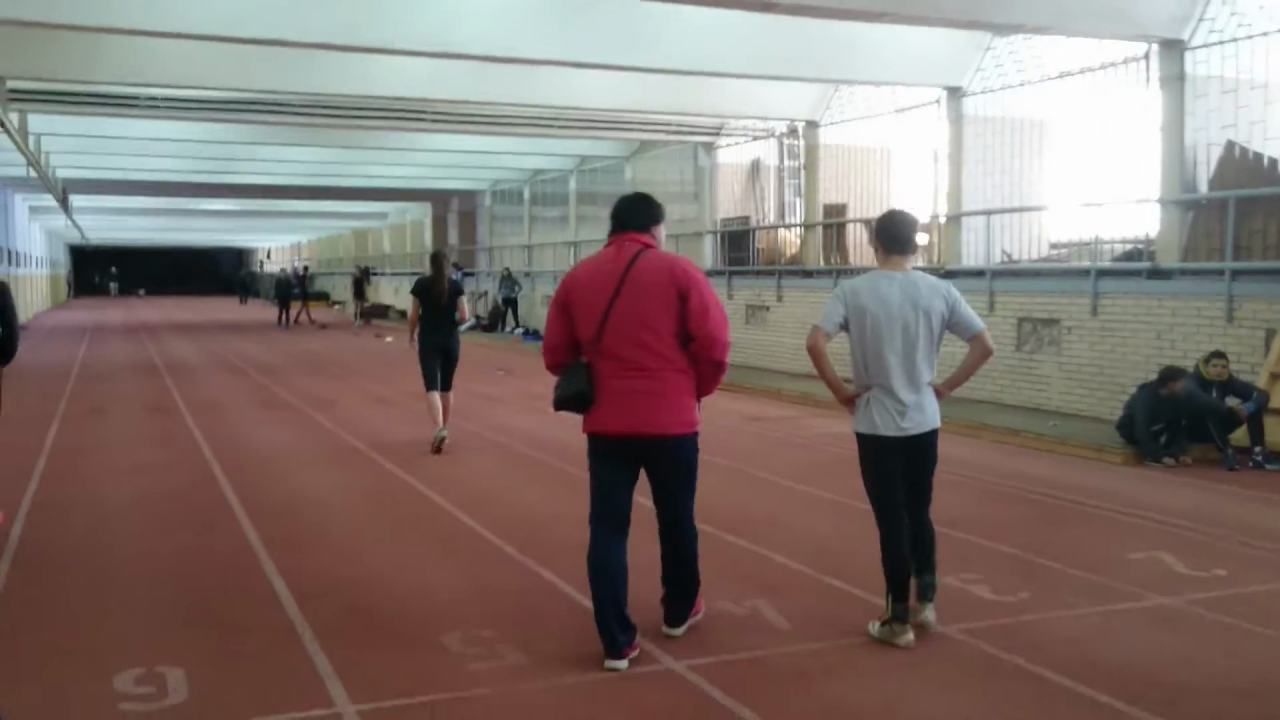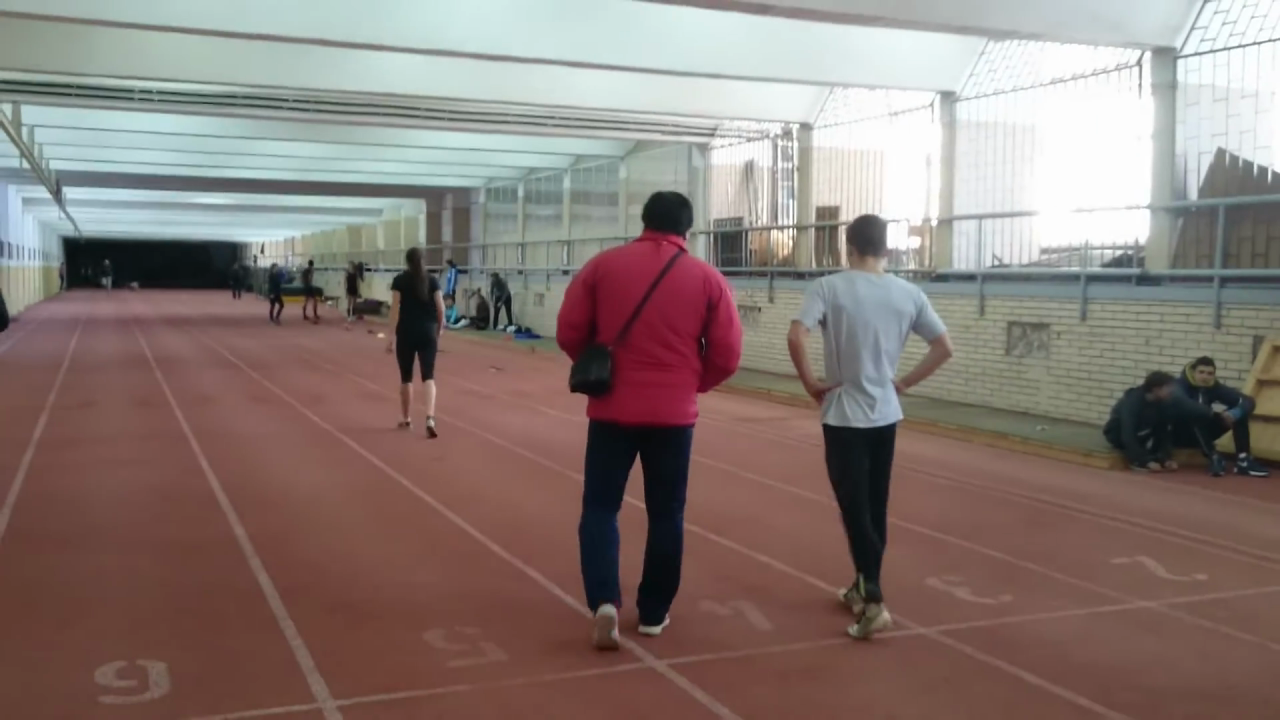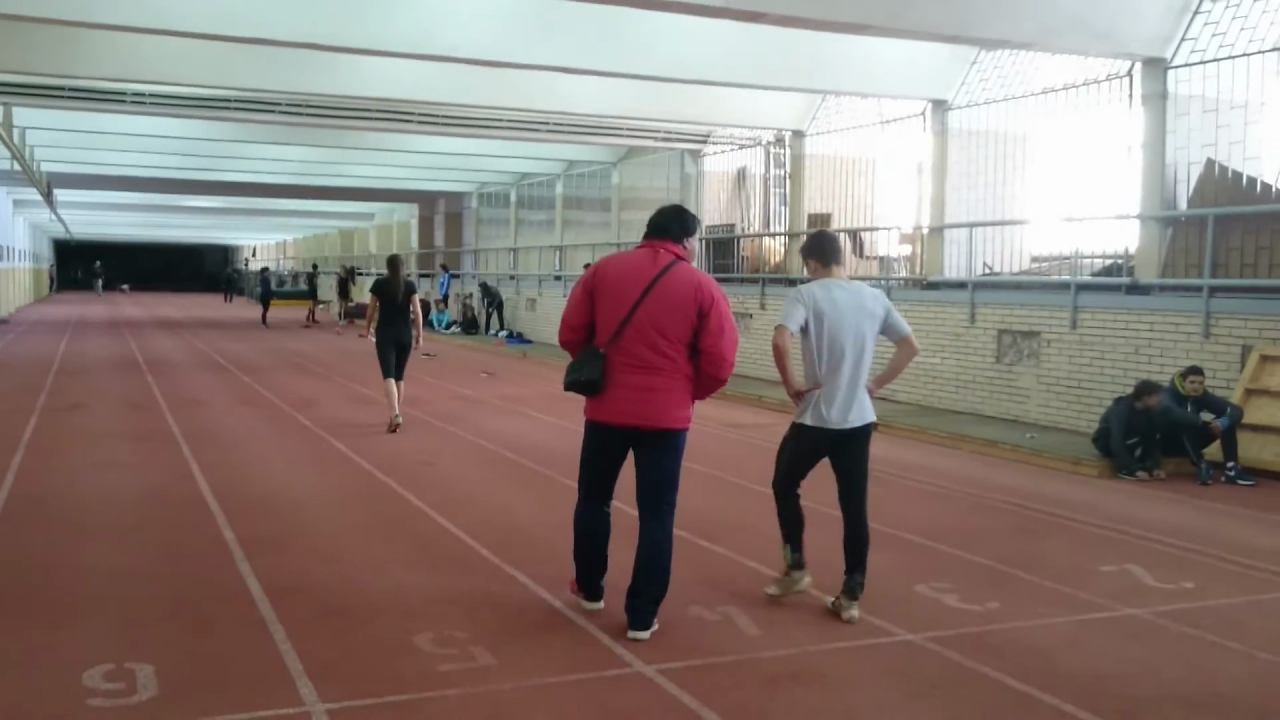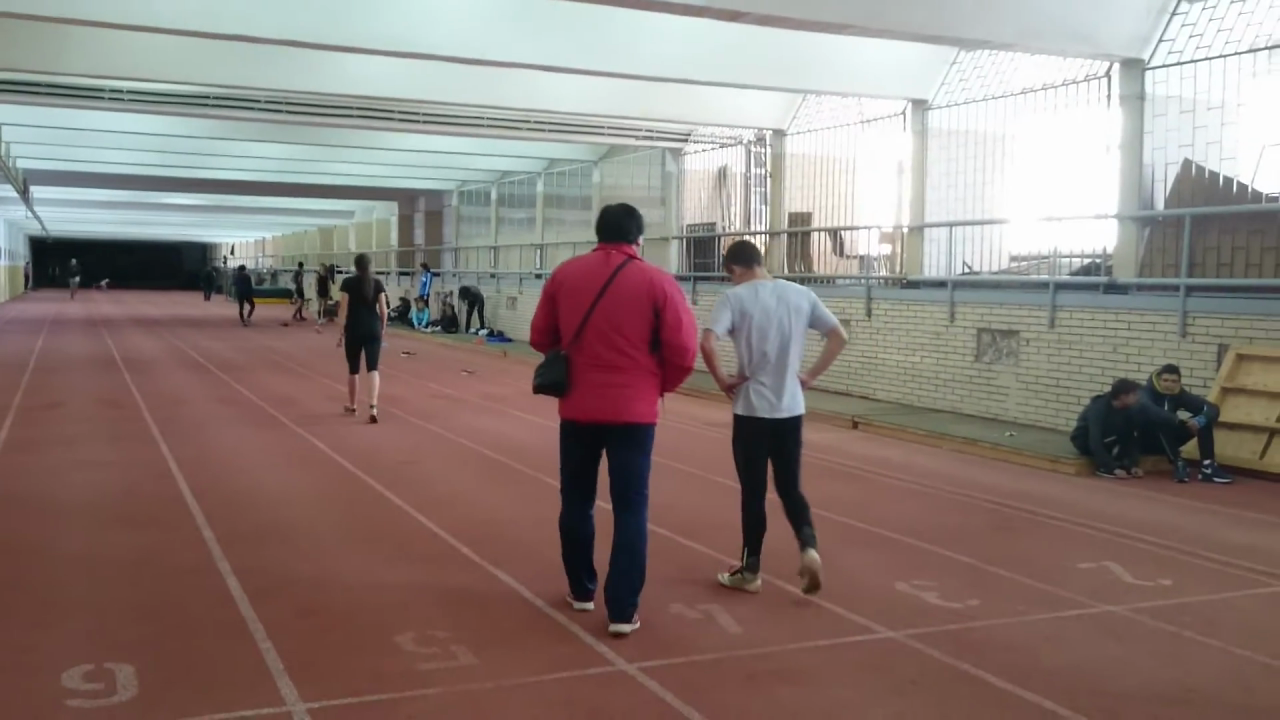
dt=0.5s
person 1, frame 1
left shoulder: (577, 278)
right shoulder: (678, 270)
left elbow: (557, 357)
right elbow: (713, 343)
right wrist: (697, 389)
left hip: (607, 421)
right hip: (671, 419)
left knee: (608, 529)
right knee: (677, 520)
left ankle: (617, 642)
right ankle: (679, 611)
person 1, frame 2
left shoulder: (604, 264)
right shoulder: (707, 278)
left elbow: (569, 333)
right elbow: (726, 355)
left hip: (612, 409)
right hip: (674, 413)
left knee: (600, 508)
right knee: (666, 515)
left ankle: (603, 600)
right ankle: (653, 612)
person 1, frame 3
left shoulder: (604, 269)
right shoulder: (702, 286)
left elbow: (570, 334)
right elbow: (719, 365)
right wrist: (687, 392)
left hip: (606, 409)
right hip: (666, 415)
left knee: (593, 500)
right knee: (656, 515)
left ankle: (590, 589)
right ankle: (642, 616)
person 1, frame 4
left shoulder: (564, 274)
right shoulder: (657, 282)
left elbow: (542, 339)
right elbow: (682, 354)
right wrist: (658, 386)
left hip: (577, 407)
right hip: (633, 410)
left knee: (576, 502)
right knee: (631, 508)
left ankle: (582, 591)
right ankle: (622, 610)
person 2, frame 1
left shoulder: (853, 291)
right shoulder: (940, 291)
left elbow: (815, 342)
right elbow: (984, 345)
left wrist: (841, 390)
right wrist: (946, 386)
left hip: (876, 426)
right hip: (924, 424)
left knee: (892, 523)
right knee: (919, 515)
left ankle: (899, 619)
right ankle: (926, 601)
person 2, frame 2
left shoulder: (829, 287)
right shoulder: (909, 293)
left elbow: (795, 337)
right elbow: (944, 348)
left wrist: (810, 382)
right wrist: (905, 382)
left hip: (843, 418)
right hip: (886, 417)
left knee: (854, 512)
right knee: (875, 508)
left ankle: (873, 603)
right ankle: (863, 590)
person 2, frame 3
left shoulder: (807, 294)
right shoulder: (874, 297)
left elbow: (780, 341)
right elbow: (910, 346)
left wrist: (791, 384)
right wrist: (876, 383)
left hip: (815, 418)
right hip: (859, 419)
left knee: (784, 486)
right knee: (855, 508)
left ankle: (796, 570)
right ankle: (851, 596)
person 2, frame 4
left shoulder: (734, 297)
right shoulder: (801, 294)
left elbow: (706, 343)
right elbow: (839, 337)
left wrist: (722, 379)
right wrist: (810, 374)
left hip: (752, 409)
right hip: (792, 409)
left knee: (754, 490)
right knee: (789, 486)
left ankle: (750, 571)
right ankle: (808, 548)
person 3, frame 1
left shoulder: (421, 284)
right shoulder: (455, 285)
left elbow: (414, 315)
right elbow: (464, 316)
left wrist: (412, 334)
left hip: (428, 340)
right hip: (450, 340)
left knee: (432, 387)
right knee: (447, 387)
left ankle: (440, 429)
right ankle: (444, 428)
person 3, frame 2
left shoulder: (400, 280)
right shoulder: (432, 280)
left elbow: (395, 309)
right elbow: (440, 309)
left wrist: (392, 336)
right wrist: (439, 328)
left hip: (406, 333)
right hip: (427, 332)
left knee: (406, 377)
right knee: (428, 376)
left ankle: (406, 419)
right ankle: (429, 417)
person 3, frame 3
left shoulder: (379, 284)
right shoulder: (410, 285)
left elbow: (372, 310)
right elbow: (417, 312)
left wrist: (368, 327)
right wrist: (419, 335)
left hip: (385, 334)
right hip: (404, 335)
left knee: (388, 376)
right knee: (399, 376)
left ankle: (395, 415)
right ankle: (395, 413)
person 3, frame 4
left shoulder: (348, 282)
right shoulder: (377, 283)
left elbow: (343, 309)
right elbow: (383, 310)
left wrist: (340, 332)
right wrist: (382, 328)
left hip: (353, 330)
right hip: (373, 329)
left knee: (353, 369)
right knee: (373, 368)
left ankle: (352, 406)
right ankle: (372, 406)
